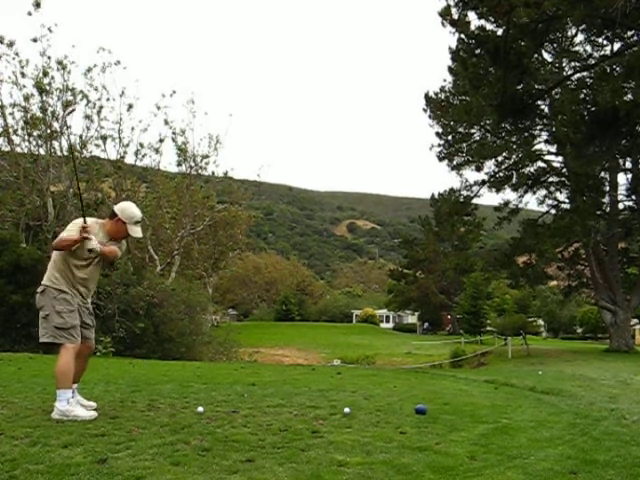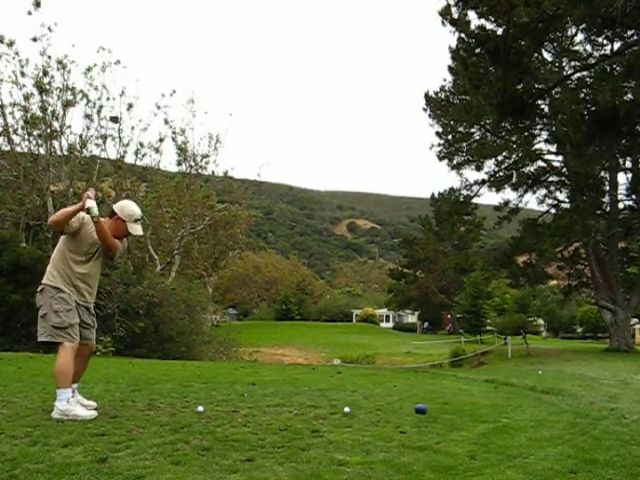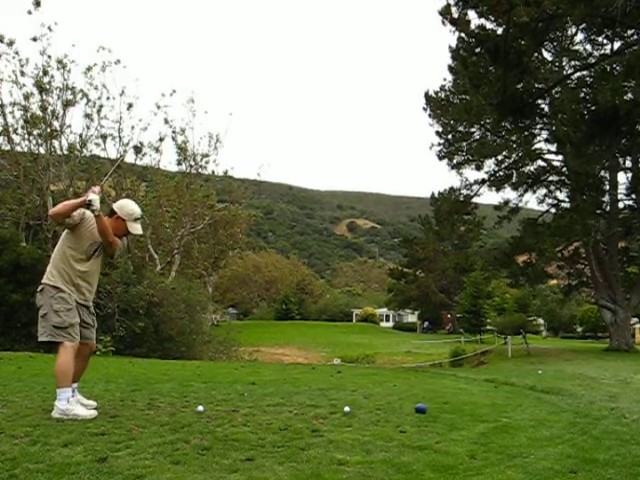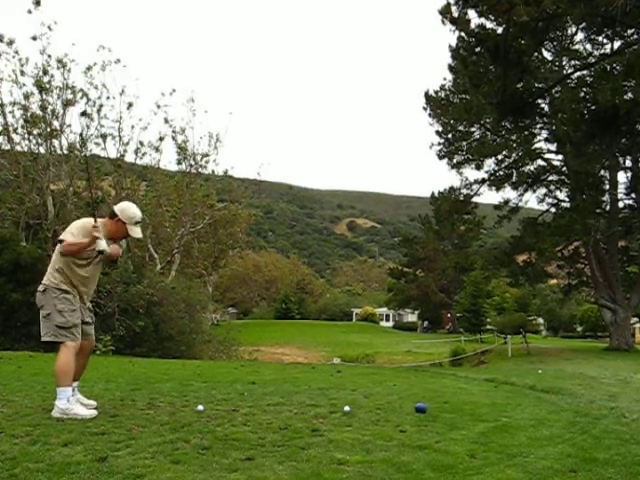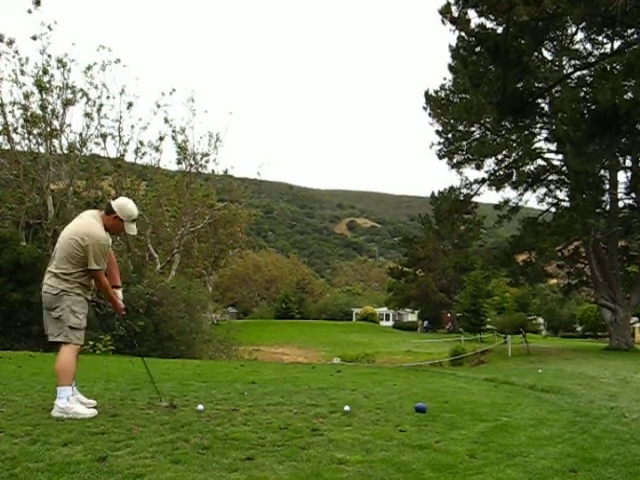
dt=0.2s
person 1, frame 1
left shoulder: (118, 244)
right shoulder: (83, 226)
left elbow: (109, 253)
right elbow: (57, 244)
left wrist: (96, 246)
right wrist: (79, 237)
left hip: (81, 298)
right hip: (58, 292)
left knee: (86, 347)
right knee: (70, 346)
left ankle: (70, 395)
right ankle: (63, 405)
person 1, frame 2
left shoulder: (118, 243)
right shoulder: (82, 221)
left elbow: (108, 243)
right elbow: (53, 222)
left wrist: (95, 217)
right wrist: (80, 206)
left hip: (83, 299)
right hip: (58, 291)
left knee: (87, 346)
right knee: (68, 345)
left ankle: (70, 394)
right ankle: (63, 405)
person 1, frame 3
left shoulder: (117, 239)
right shoulder: (82, 217)
left elbow: (109, 241)
right elbow: (54, 214)
left wrist: (97, 212)
right wrist: (83, 201)
left hip: (82, 297)
right hip: (58, 290)
left knee: (87, 345)
right knee: (69, 344)
left ankle: (70, 394)
right ankle: (63, 404)
person 1, frame 4
left shoulder: (115, 238)
right shoulder: (84, 227)
left elbow: (114, 254)
right elbow: (63, 250)
left wrist: (105, 248)
right wrist: (89, 241)
left hip: (78, 296)
right hip: (58, 292)
left knee: (86, 344)
right knee: (70, 344)
left ankle: (70, 394)
right ankle: (63, 404)
person 1, frame 5
left shoulder: (91, 214)
right shoulder: (98, 237)
left elbow: (109, 256)
right elbow: (98, 278)
left wrist: (117, 287)
right wrist: (114, 300)
left hip: (56, 288)
right hip: (65, 293)
left knee: (69, 343)
right knee: (70, 343)
left ankle: (68, 393)
right ankle: (64, 403)
